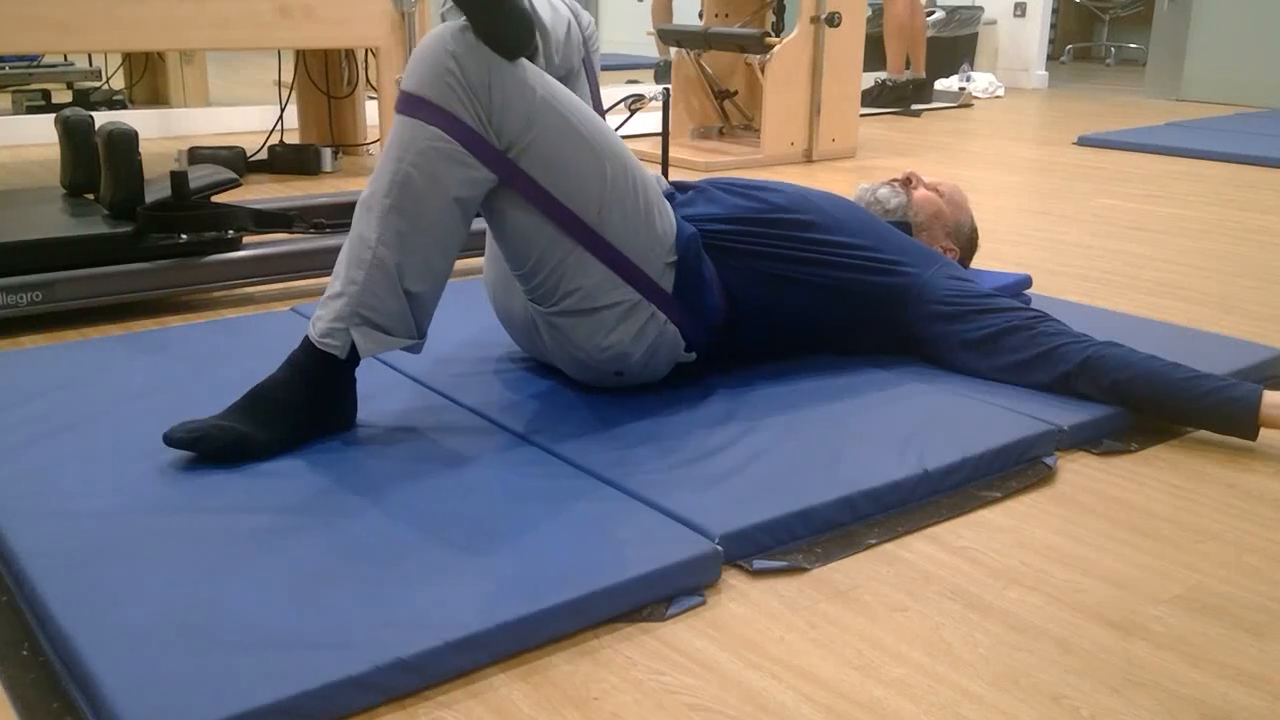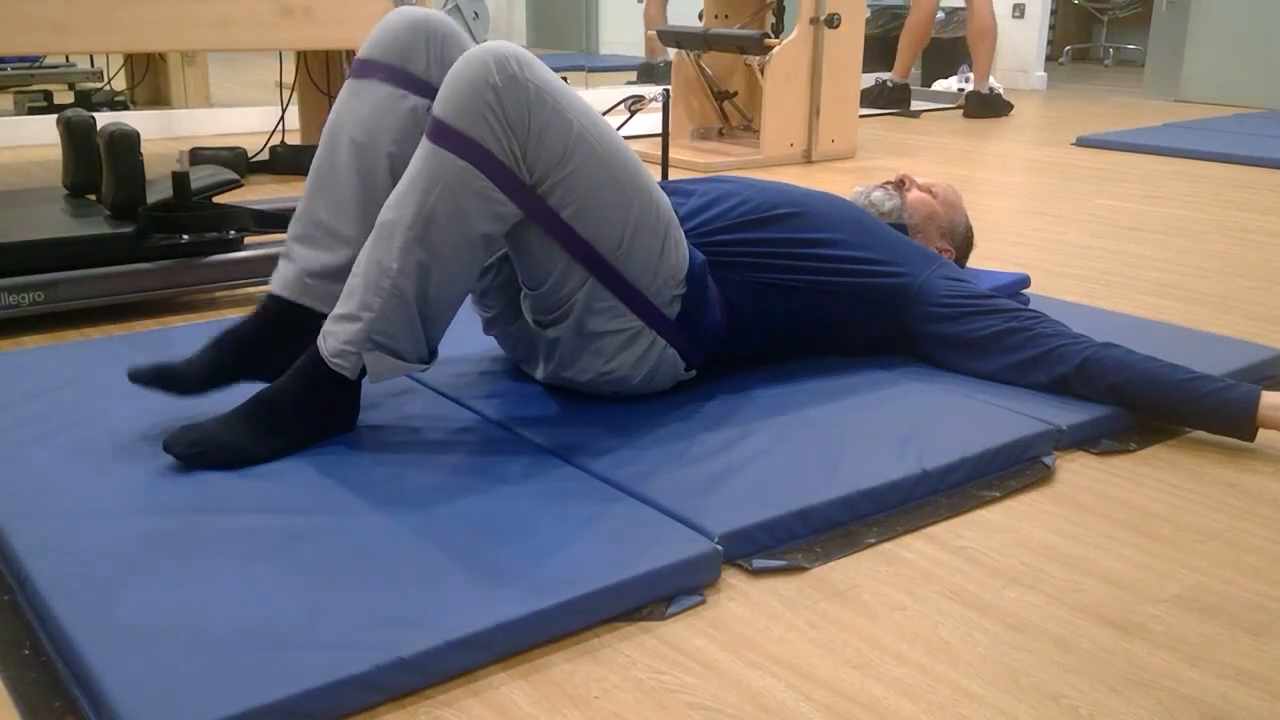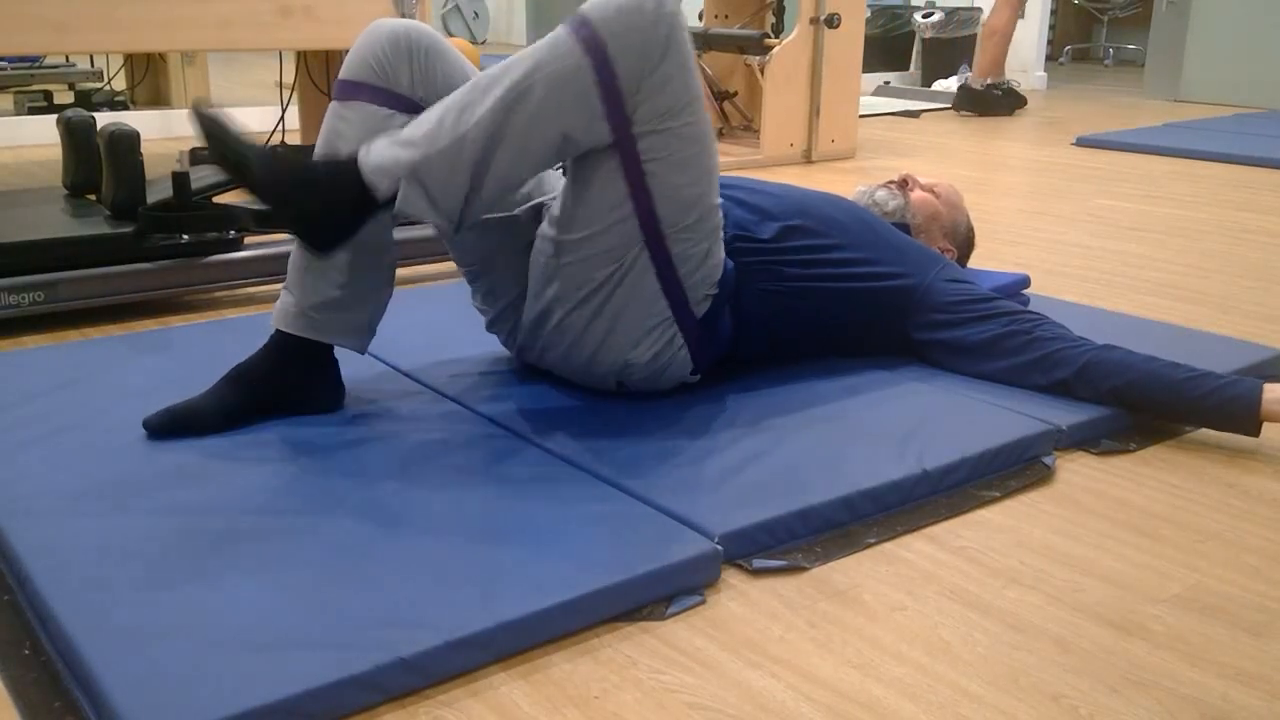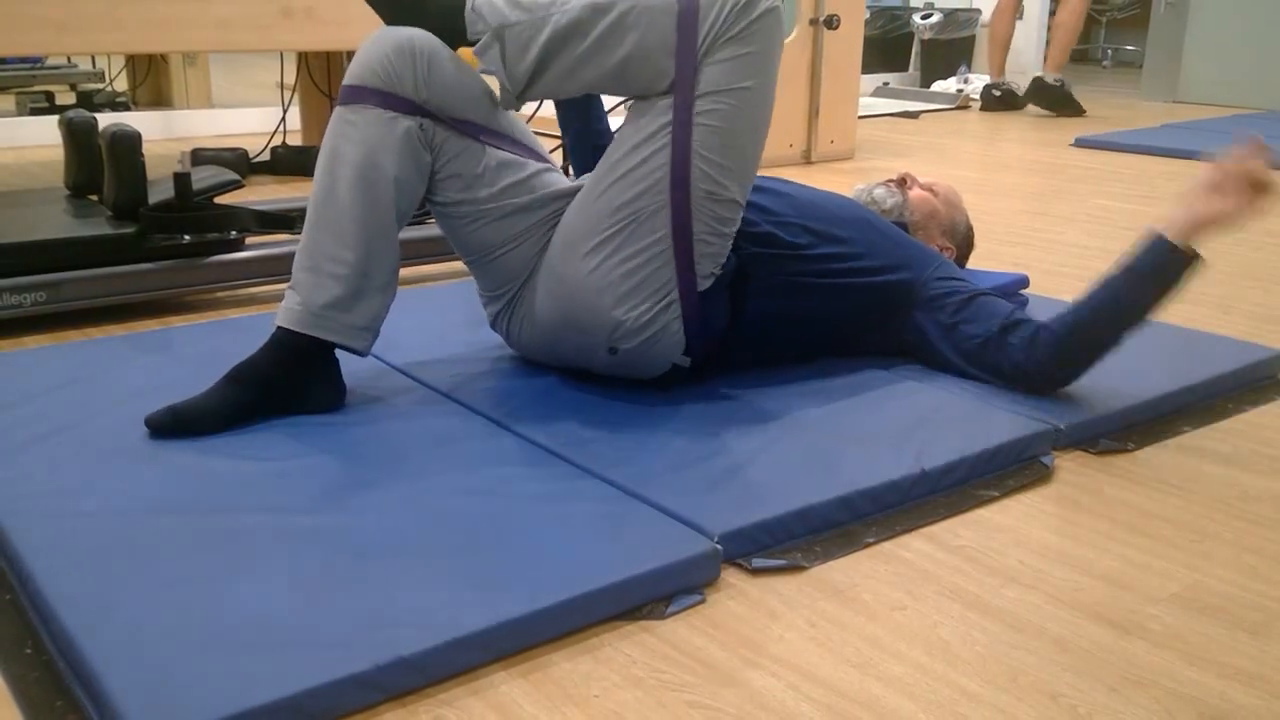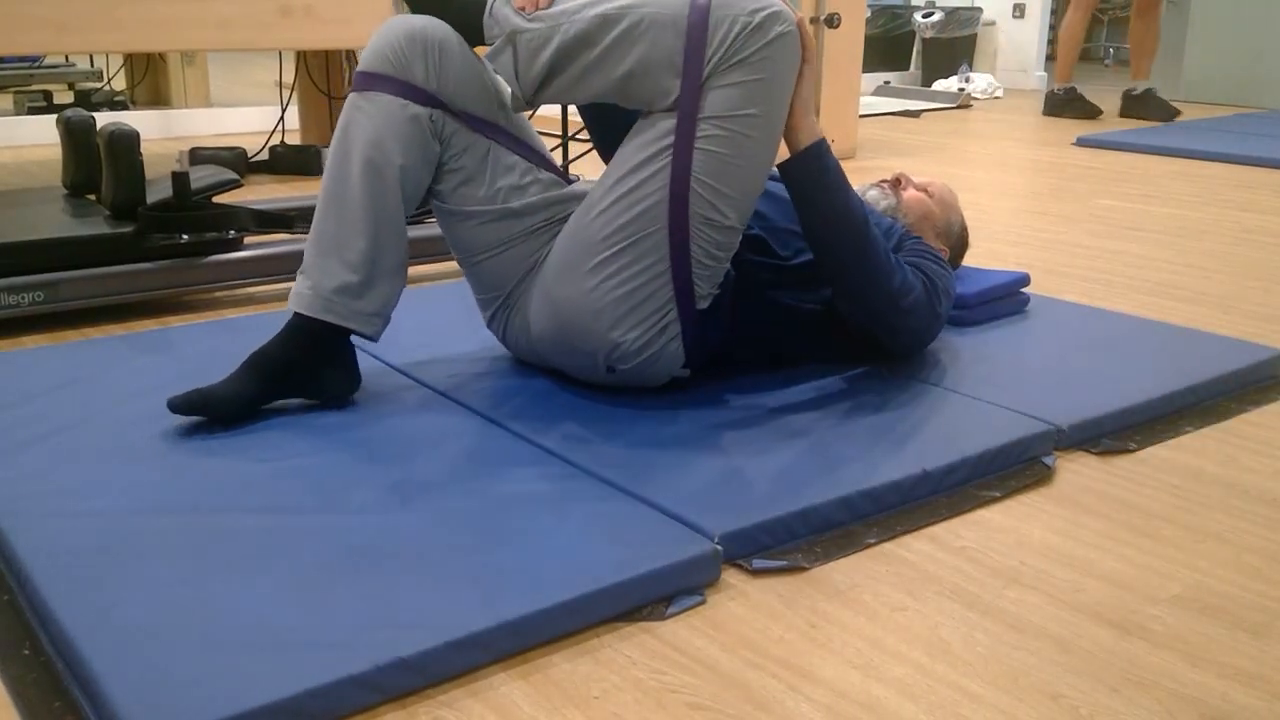
dt=1s
person 1, frame 1
left shoulder: (918, 283)
right shoulder: (829, 225)
left elbow: (1068, 355)
right elbow: (696, 203)
left hip: (637, 299)
right hip: (542, 291)
left ankle: (325, 373)
person 1, frame 2
left shoulder: (916, 284)
right shoulder: (819, 219)
left elbow: (1071, 357)
left hip: (638, 318)
right hip: (545, 290)
left ankle: (332, 381)
right ankle: (293, 313)
person 1, frame 3
left shoulder: (917, 283)
right shoulder: (817, 220)
left elbow: (1072, 357)
left hip: (641, 316)
right hip: (549, 284)
left ankle: (346, 187)
right ankle: (302, 354)
person 1, frame 4
left shoulder: (915, 277)
right shoulder: (851, 211)
left elbow: (1040, 357)
right elbow: (616, 176)
left wrist: (1179, 233)
left hip: (624, 299)
right hip: (545, 282)
right ankle: (305, 351)
person 1, frame 5
left shoulder: (917, 278)
right shoulder: (826, 214)
left elbow: (875, 304)
right elbow: (644, 170)
left wrist: (802, 130)
left hip: (630, 312)
right hip: (540, 282)
right ankle: (319, 337)
